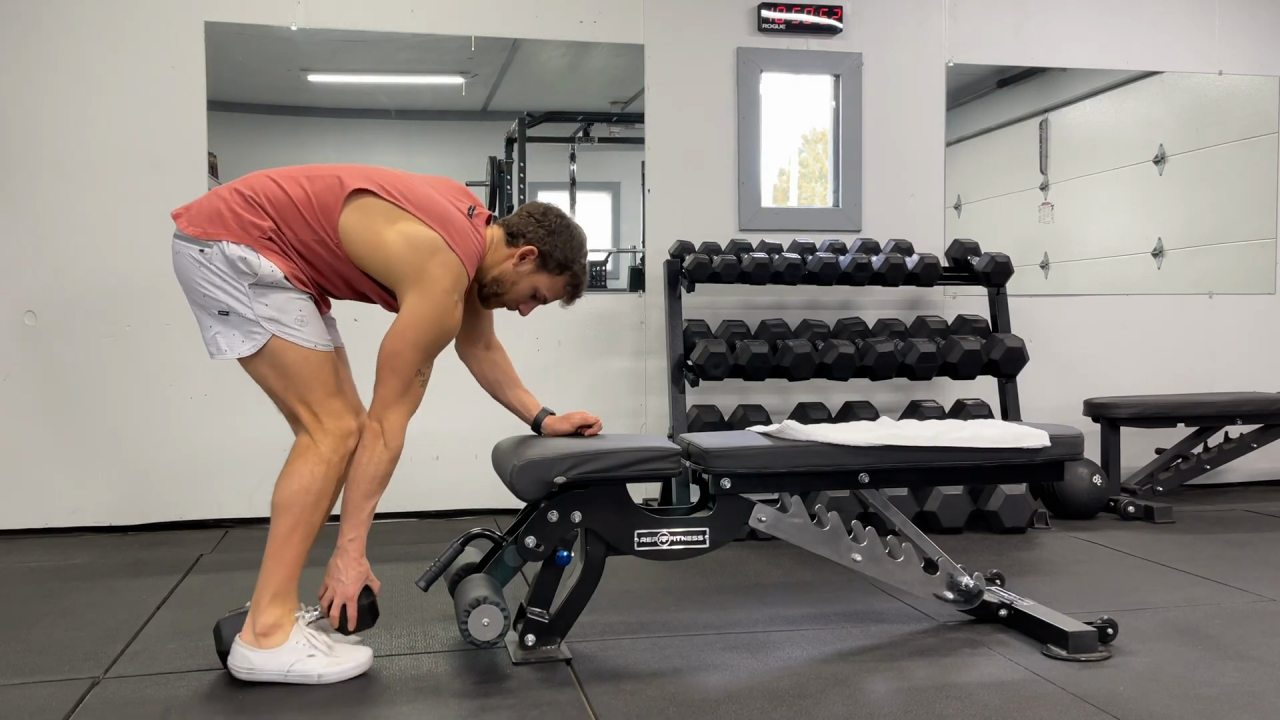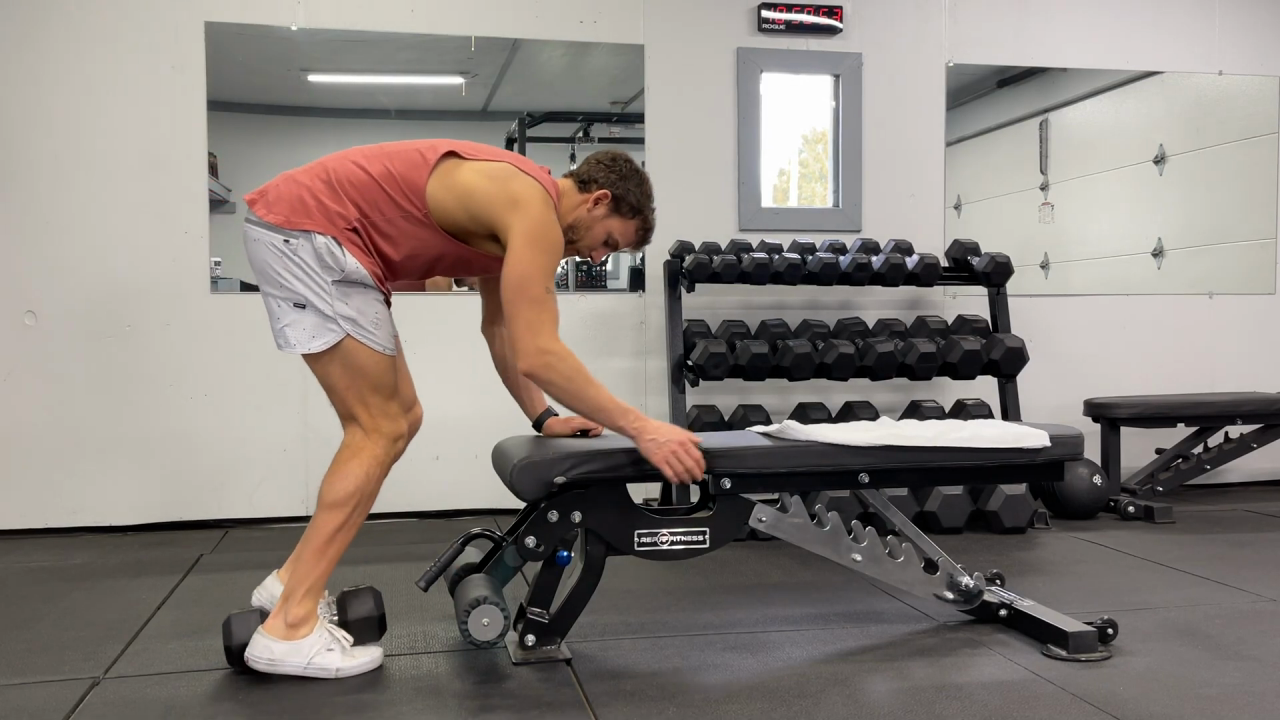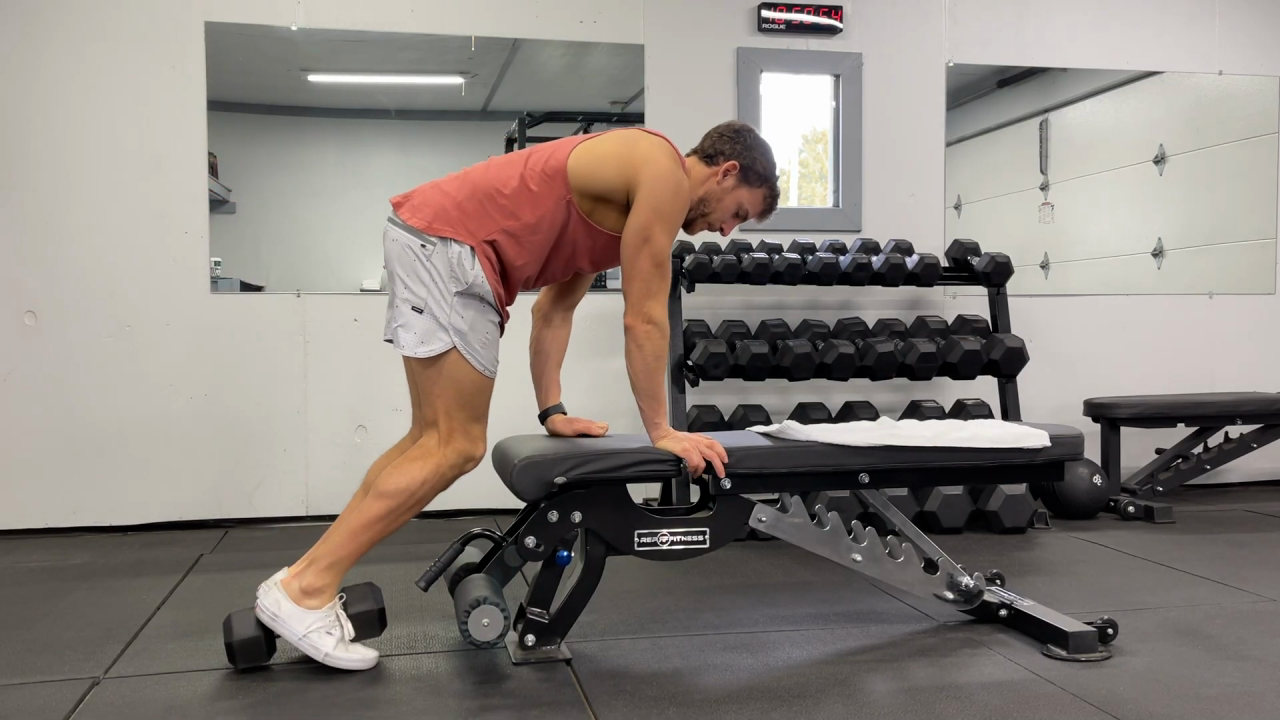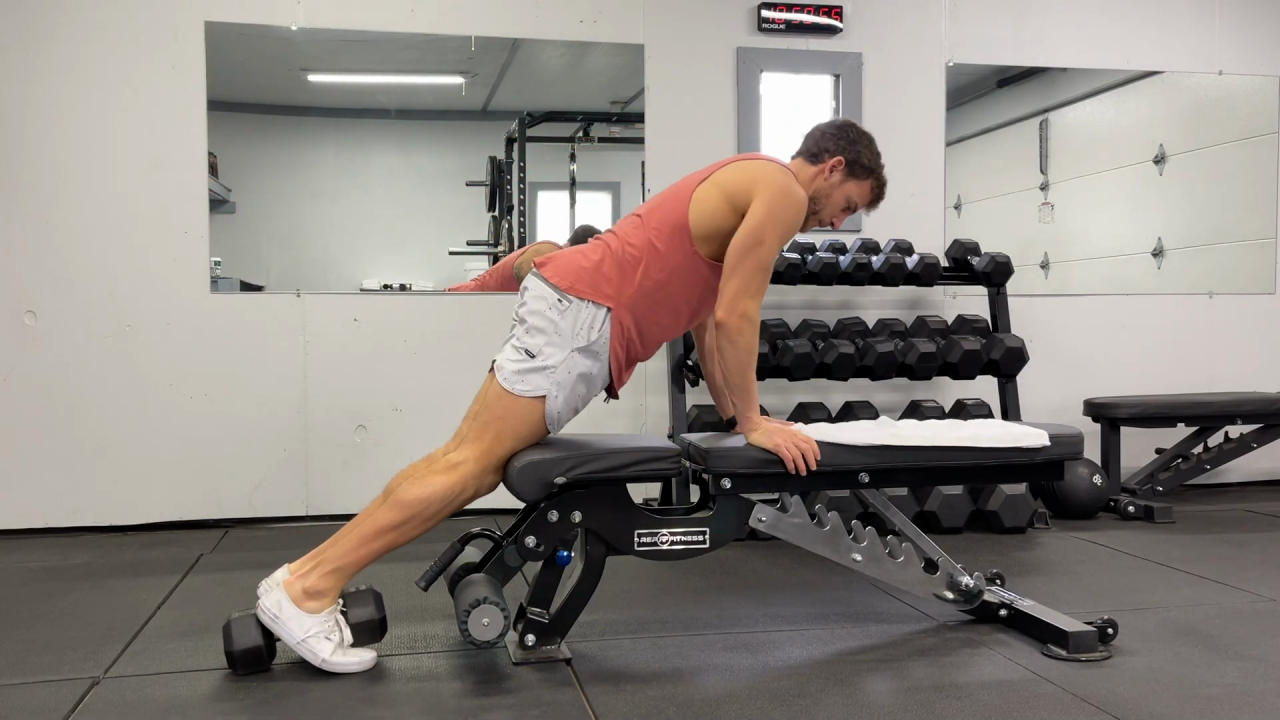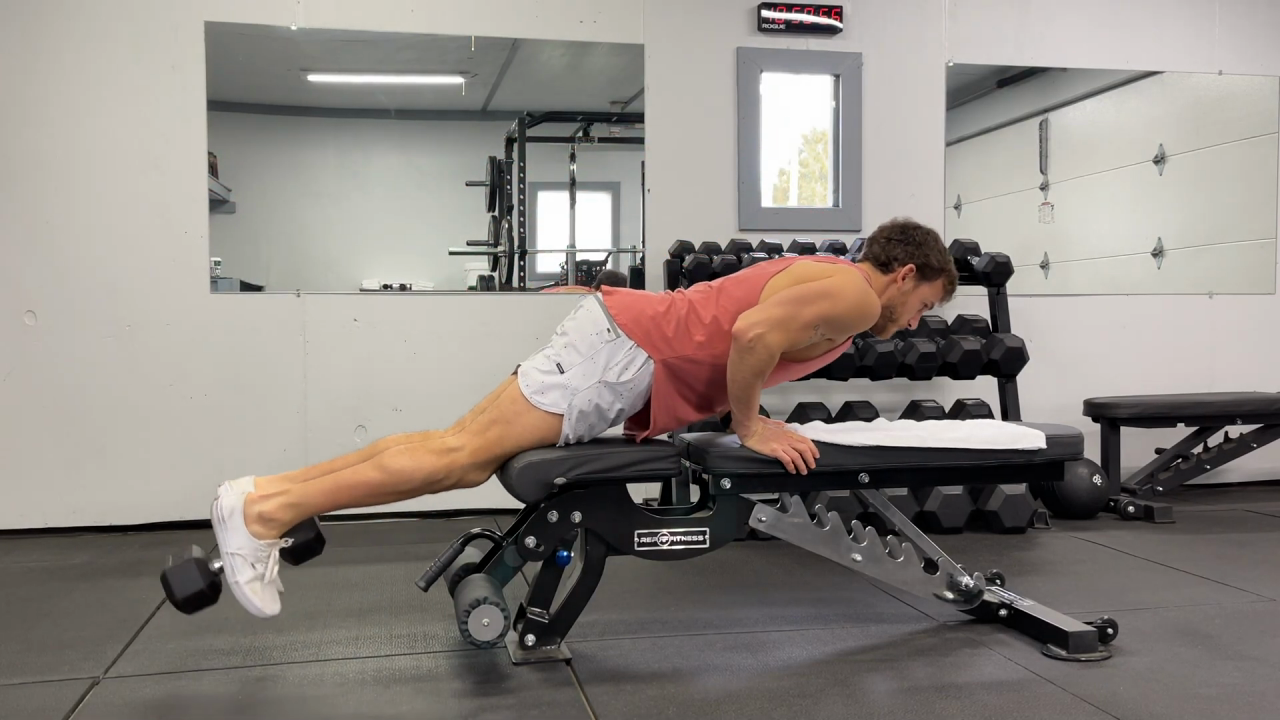
dt=1s
person 1, frame 1
left shoulder: (471, 226)
right shoulder: (440, 280)
left elbow: (479, 346)
right elbow: (387, 423)
left wrist: (541, 418)
right wrist: (351, 552)
left hip: (252, 247)
right hip: (230, 242)
left knee: (343, 427)
right knee: (330, 432)
left ankle: (274, 606)
right ankle: (267, 634)
person 1, frame 2
left shoulder: (521, 203)
right shoulder: (535, 215)
left elbow: (501, 327)
right elbow: (536, 355)
left wrist: (543, 418)
right wrist: (639, 428)
left hip: (298, 229)
right hip: (307, 230)
left knee: (396, 419)
right knee: (382, 430)
left ankle: (293, 584)
right ankle: (288, 630)
person 1, frame 3
left shoulder: (627, 190)
right shoulder: (664, 175)
left elbow: (554, 311)
right elbow: (644, 318)
left wrist: (552, 410)
right wrist: (661, 431)
left hip: (430, 238)
right hip: (445, 244)
left knee: (434, 439)
right knee: (456, 445)
left ankle: (303, 578)
right ankle: (306, 593)
person 1, frame 4
left shoulder: (752, 190)
right shoulder: (782, 191)
left elbow: (714, 321)
right elbow: (733, 316)
left wrist: (736, 415)
right wrist: (749, 421)
left hip: (578, 305)
right hip: (582, 310)
left knee: (472, 465)
right knee: (472, 463)
left ankle: (310, 576)
right ankle: (307, 590)
person 1, frame 5
left shoulder: (819, 274)
right shoulder: (856, 296)
right elbow: (752, 333)
left wrist: (741, 412)
right wrist: (749, 426)
left hip: (624, 339)
right hip: (623, 351)
left knee: (464, 455)
right knee: (463, 453)
left ankle: (272, 495)
right ankle: (264, 509)
